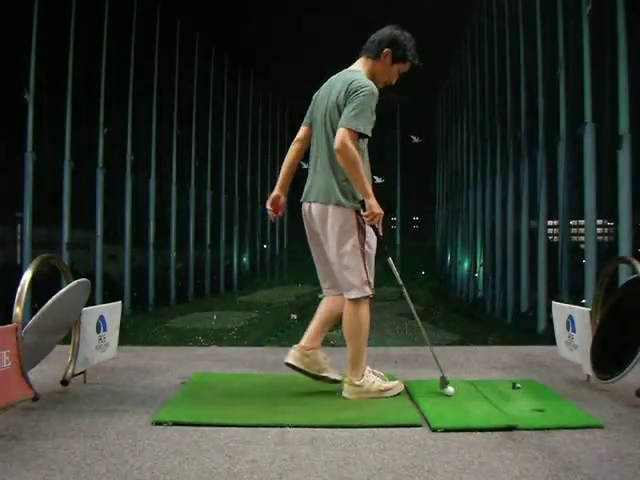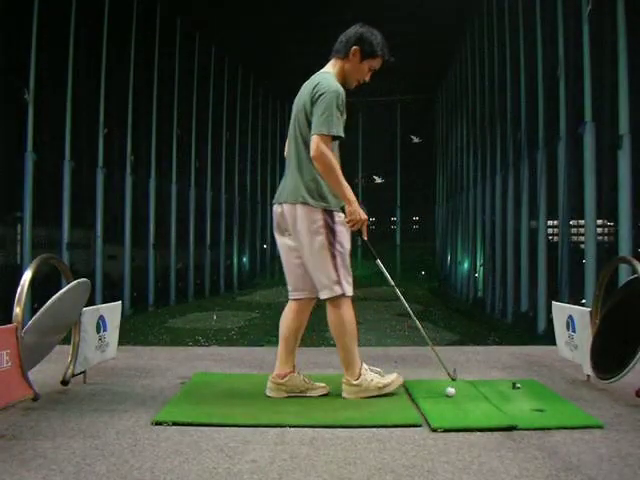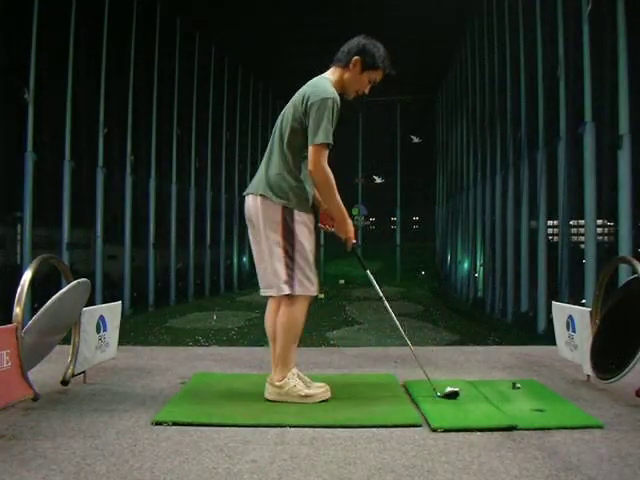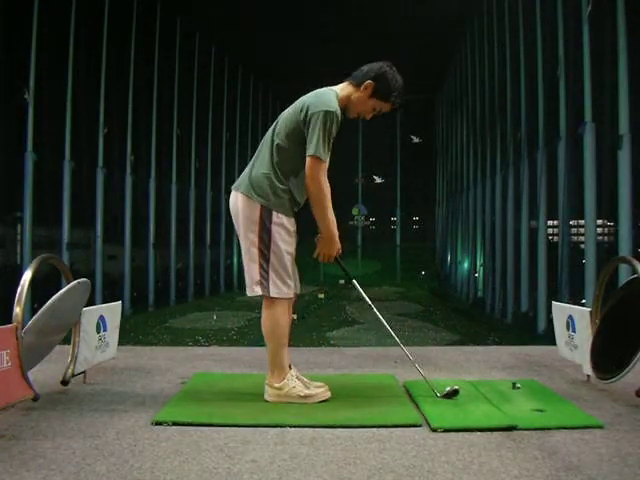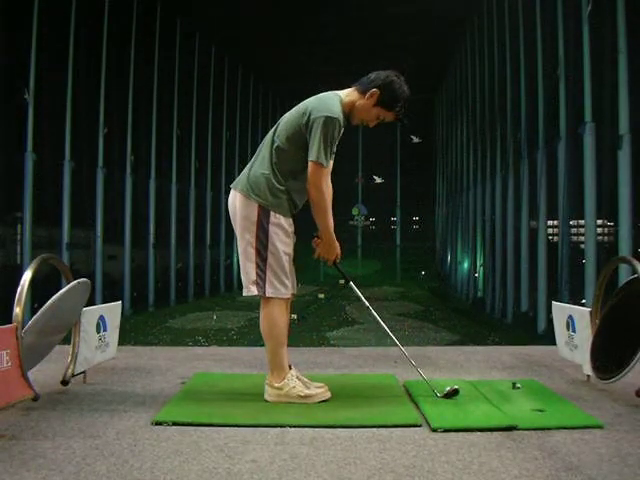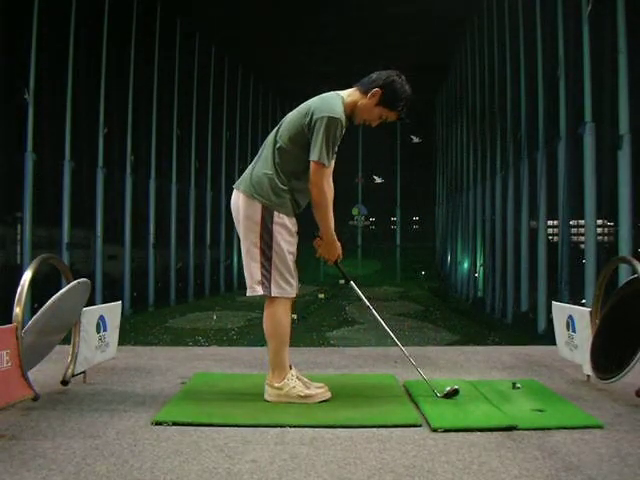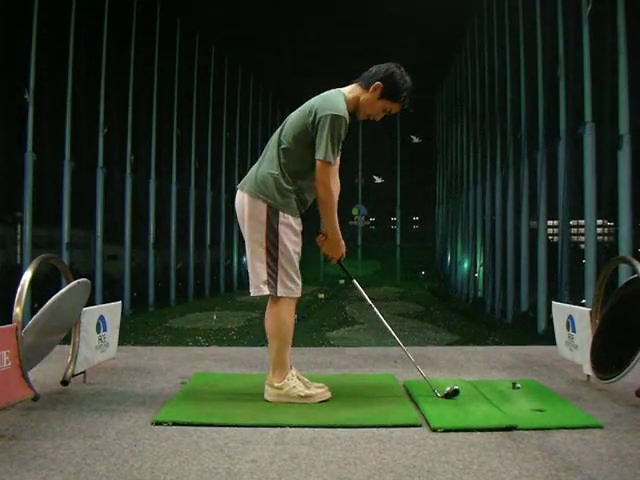
dt=0.4s
person 1, frame 1
left shoulder: (329, 85)
right shoulder: (364, 88)
left elbow: (300, 141)
right elbow: (343, 145)
left wrist: (281, 188)
right wrist: (370, 197)
left hip: (315, 201)
right hip: (343, 204)
left knee: (340, 288)
right knee: (357, 290)
left ankle: (307, 349)
right ankle: (358, 378)
person 1, frame 2
left shoulder: (311, 85)
right shoulder: (331, 89)
right elbow: (319, 152)
right wrist: (351, 203)
left hip: (289, 202)
right hip: (313, 205)
left knee: (303, 293)
right knee: (337, 291)
left ankle: (283, 374)
right ankle: (356, 377)
person 1, frame 3
left shoulder: (315, 90)
right shoulder: (326, 95)
right elbow: (317, 166)
left wrist: (325, 208)
right wrist: (343, 217)
left hip: (267, 198)
right hip: (281, 202)
left knee: (283, 292)
right knee: (297, 291)
left ankle: (282, 374)
right ankle: (282, 379)
person 1, frame 4
left shoulder: (324, 104)
right shoulder: (327, 108)
left elbow: (320, 177)
right elbow: (312, 178)
left wrist: (331, 231)
right wrist: (328, 234)
left hip: (264, 200)
right hip: (263, 201)
left knee: (283, 291)
right knee: (277, 292)
left ankle: (283, 373)
right ankle: (279, 381)
person 1, frame 5
left shoulder: (331, 110)
right shoulder: (329, 113)
left elbow: (324, 180)
right elbow: (314, 183)
left wrist: (329, 234)
right wrist: (328, 237)
left hip: (265, 201)
right hip: (261, 201)
left knee: (282, 291)
right knee: (274, 292)
left ankle: (283, 374)
right ankle: (279, 381)
person 1, frame 6
left shoulder: (331, 109)
right shoulder: (332, 113)
left elbow: (325, 180)
right elbow: (317, 183)
left wrist: (327, 234)
right wrist: (329, 238)
left hip: (264, 200)
right hip: (264, 201)
left knee: (283, 290)
right knee: (279, 292)
left ankle: (282, 373)
right ankle: (279, 381)
person 1, frame 7
left shoulder: (333, 106)
right shoulder: (335, 111)
left elbow: (332, 178)
right elbow: (323, 181)
left wrist: (331, 231)
right wrist: (335, 236)
left hip: (265, 199)
right hip: (270, 201)
left knee: (284, 291)
right knee: (283, 291)
left ankle: (282, 373)
right ankle: (280, 382)
